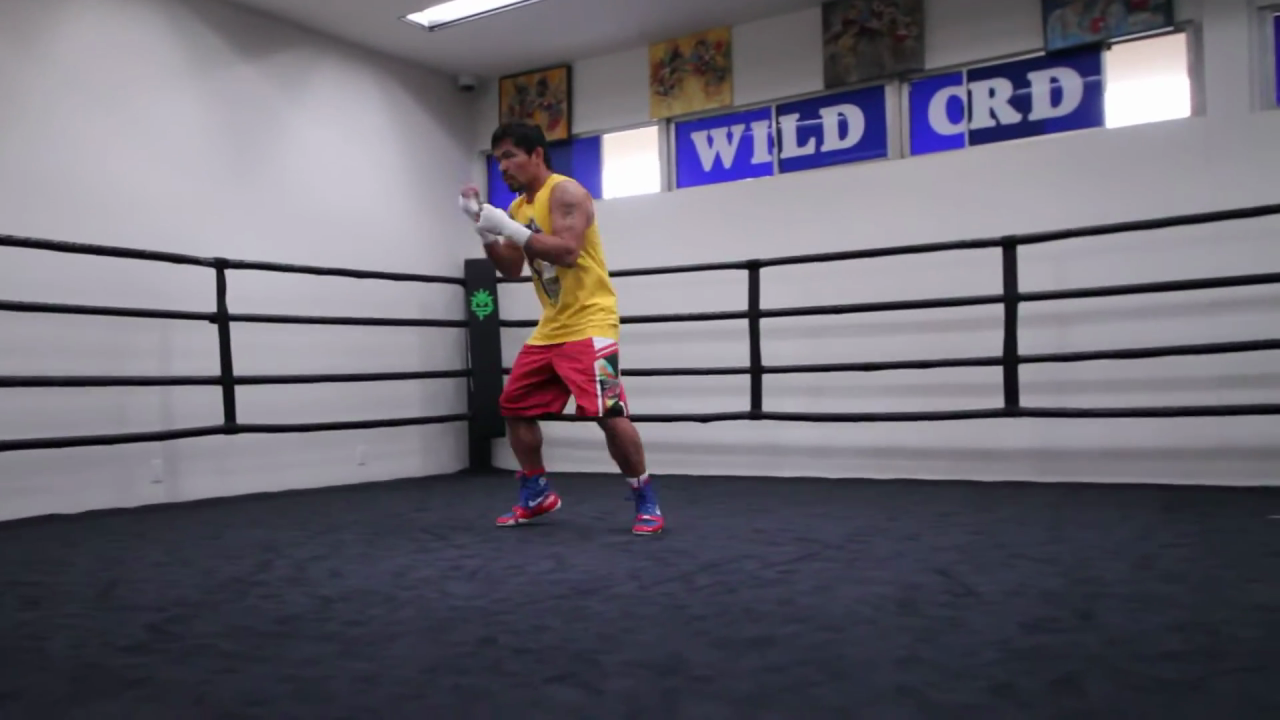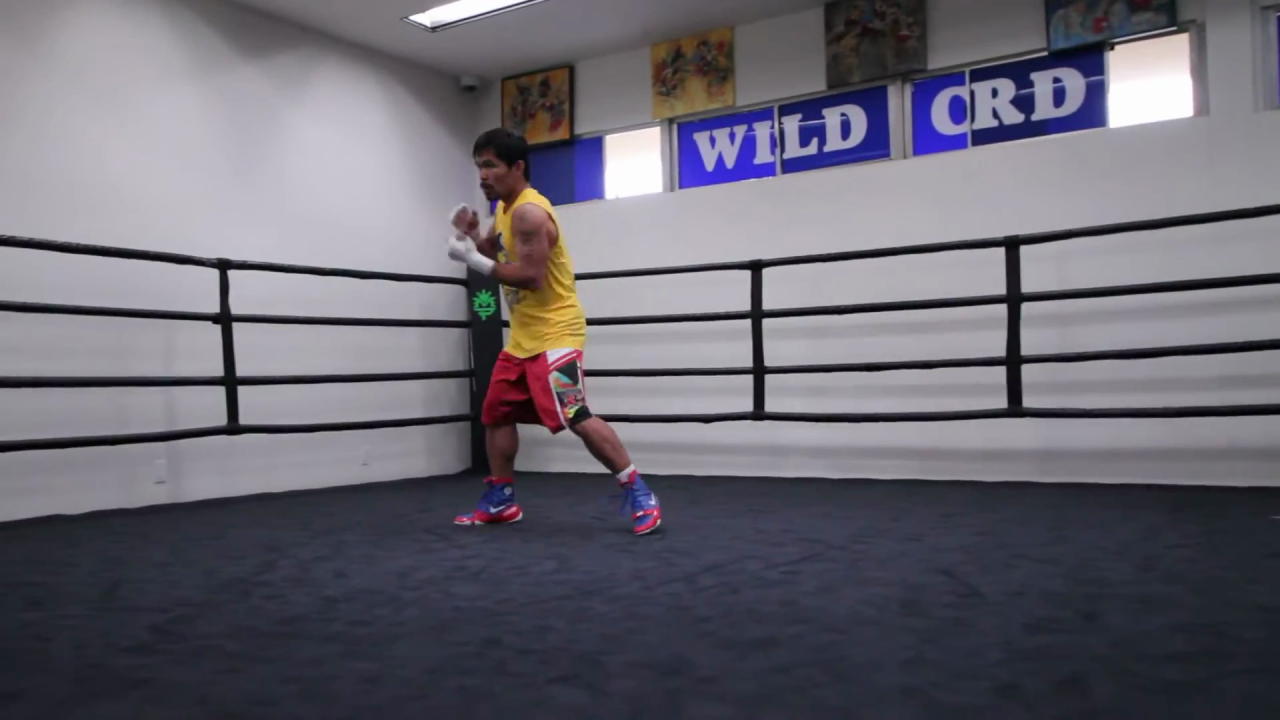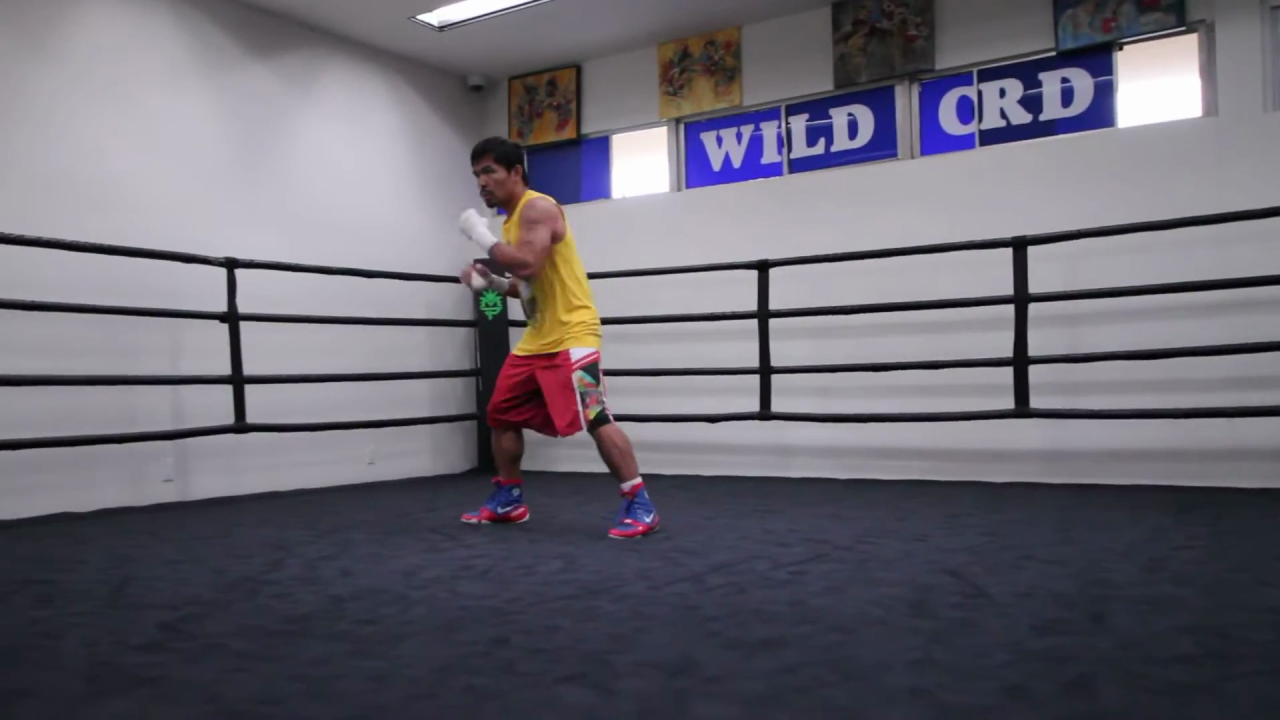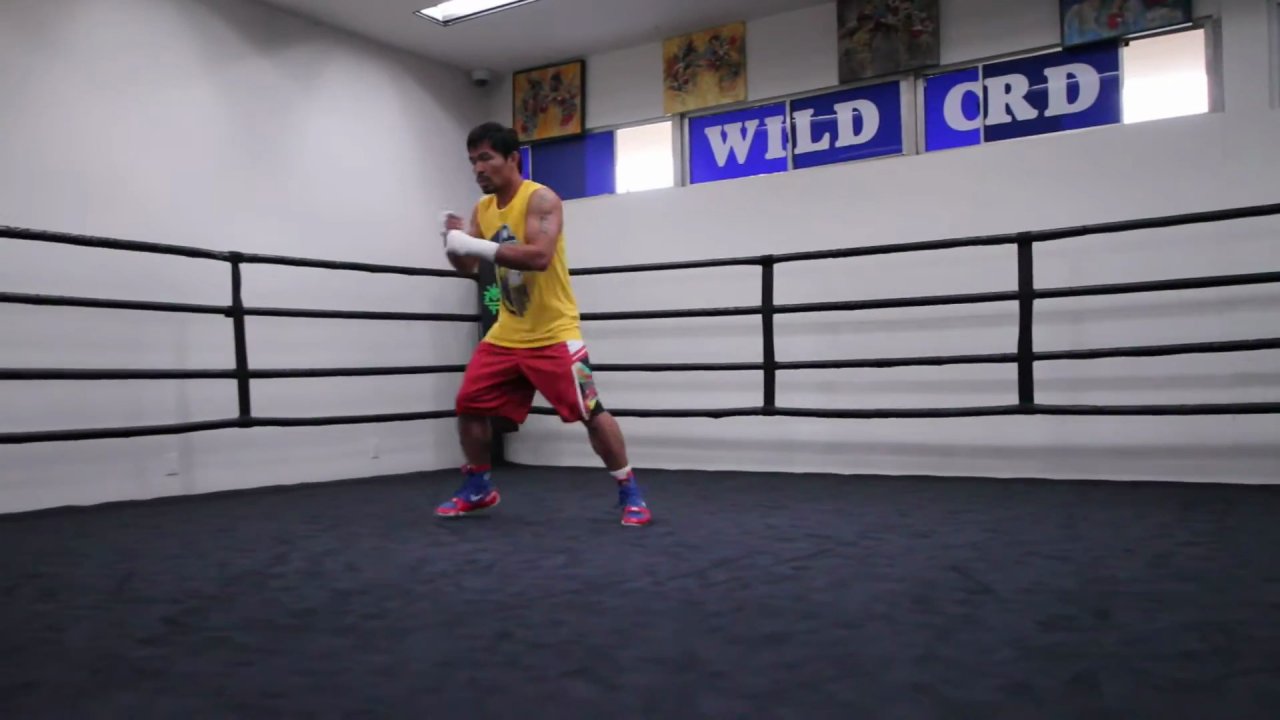
dt=0.3s
person 1, frame 1
left shoulder: (566, 191)
right shoulder: (518, 206)
left elbow: (567, 253)
right elbow: (510, 269)
left wrist: (511, 228)
right wrist: (484, 224)
left hip: (589, 323)
right hip: (551, 328)
left knee: (608, 411)
right knee: (514, 406)
left ankle: (646, 500)
right ankle: (537, 493)
person 1, frame 2
left shoulder: (531, 214)
right shoulder: (509, 208)
left elbow: (527, 277)
right elbow: (490, 253)
left wrist: (474, 259)
right wrist: (467, 232)
left hip: (555, 334)
right hip: (524, 338)
left knee: (577, 417)
right knee: (497, 415)
left ankle: (641, 496)
right ankle: (500, 501)
person 1, frame 3
left shoulder: (539, 208)
right shoulder: (514, 219)
left elbow: (528, 266)
left wrist: (484, 238)
right wrist: (488, 281)
left hip: (572, 335)
right hip: (537, 340)
left knee: (594, 419)
right knee: (501, 415)
left ankle: (640, 507)
right ankle: (508, 500)
person 1, frame 4
left shoulder: (539, 199)
right shoulder: (484, 207)
left elbow: (539, 258)
right elbow: (465, 267)
left wrist: (476, 246)
right wrist: (455, 241)
left hip: (553, 331)
right hip: (507, 334)
left knee: (589, 412)
right knee: (468, 405)
left ankle: (630, 494)
right ankle: (477, 488)
